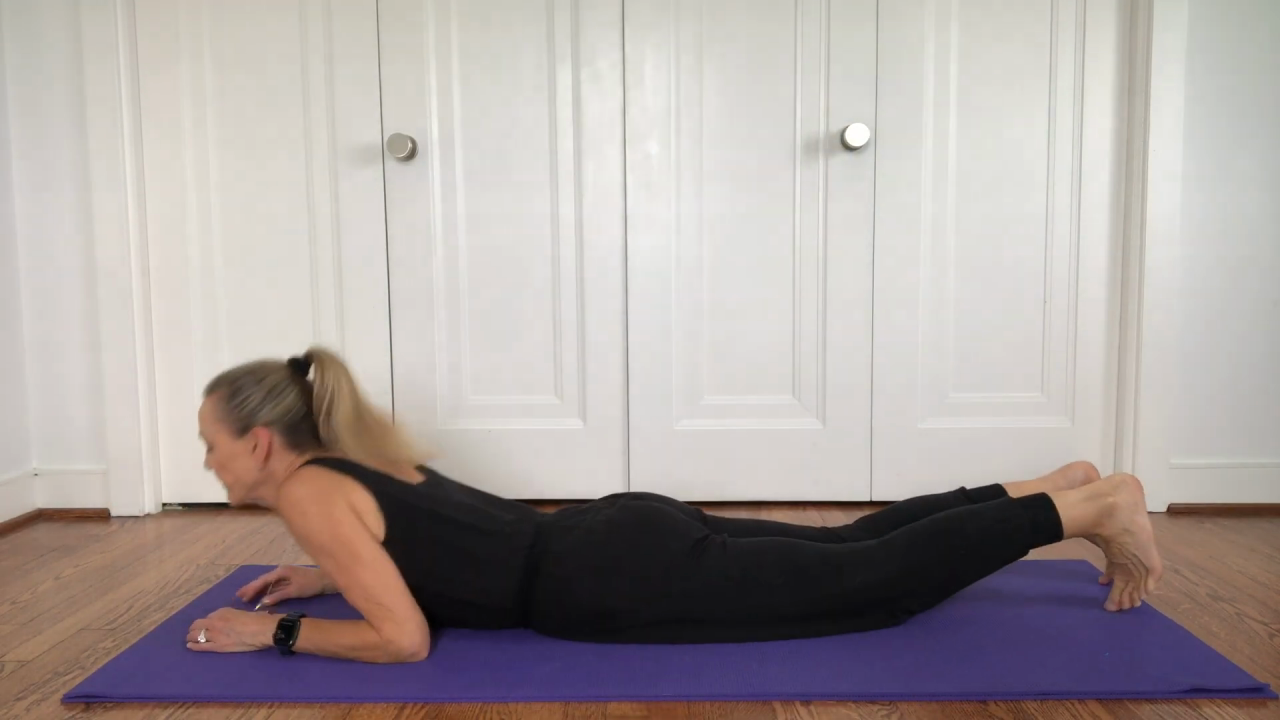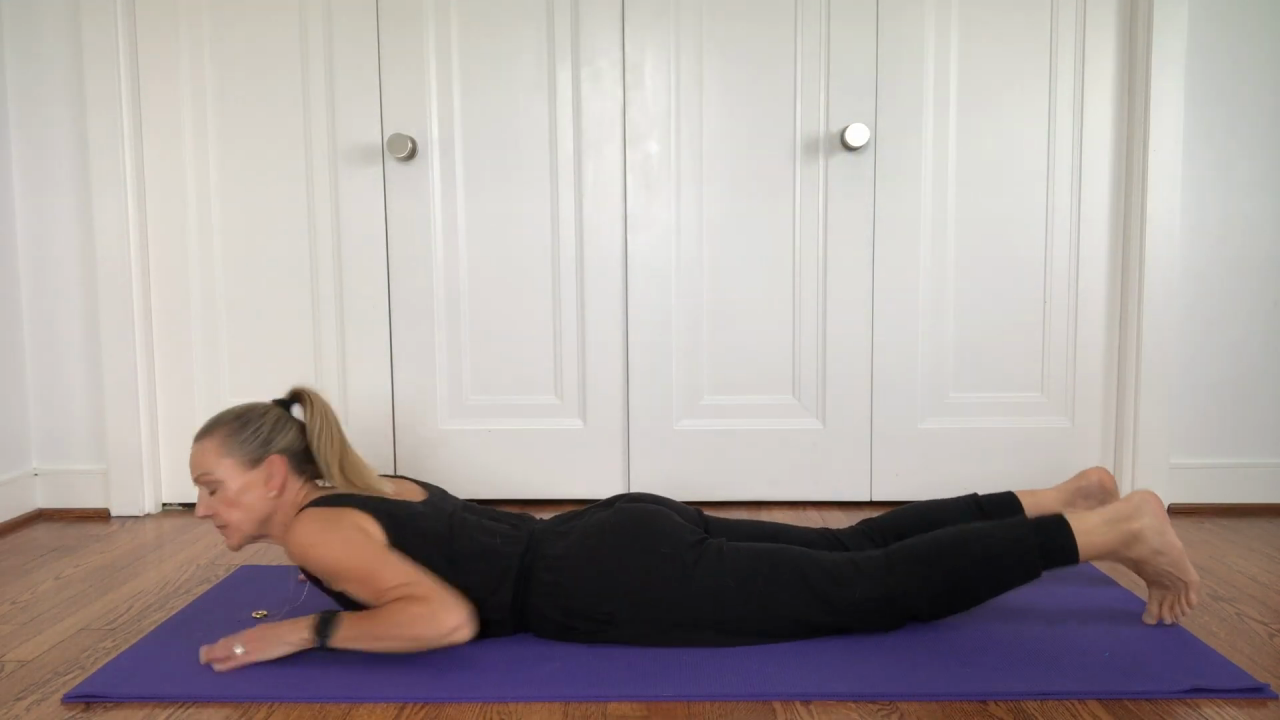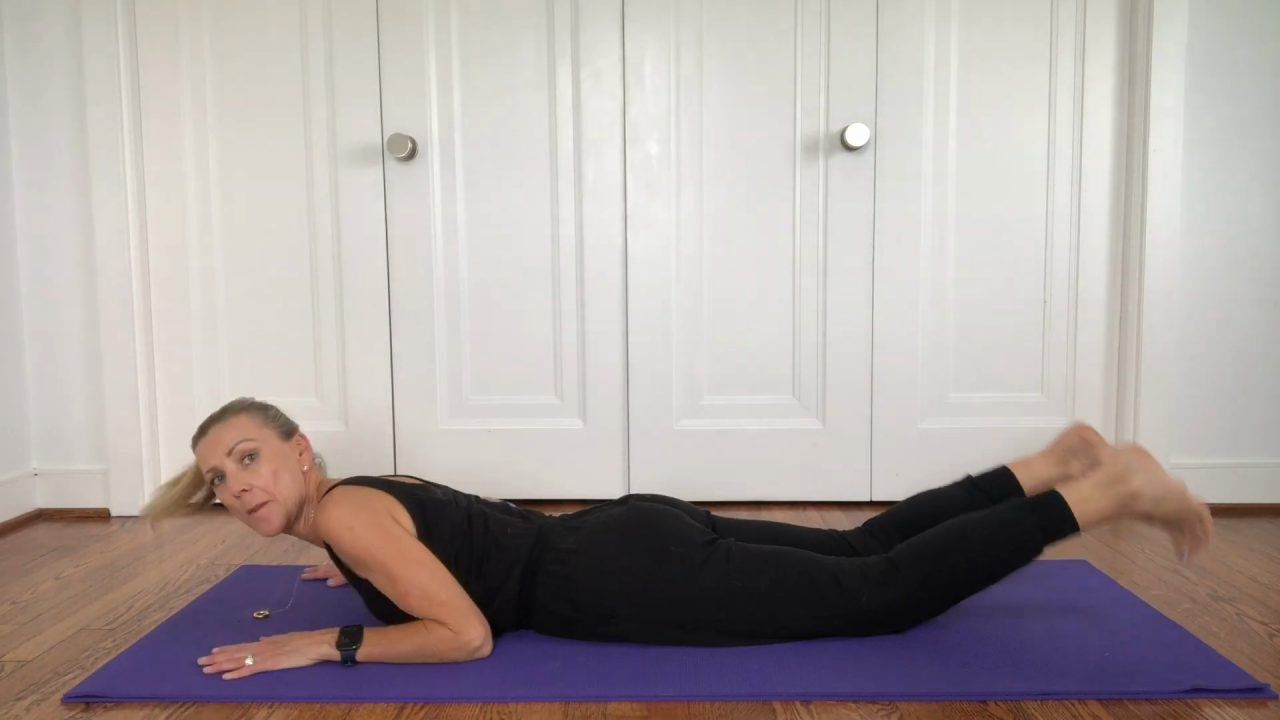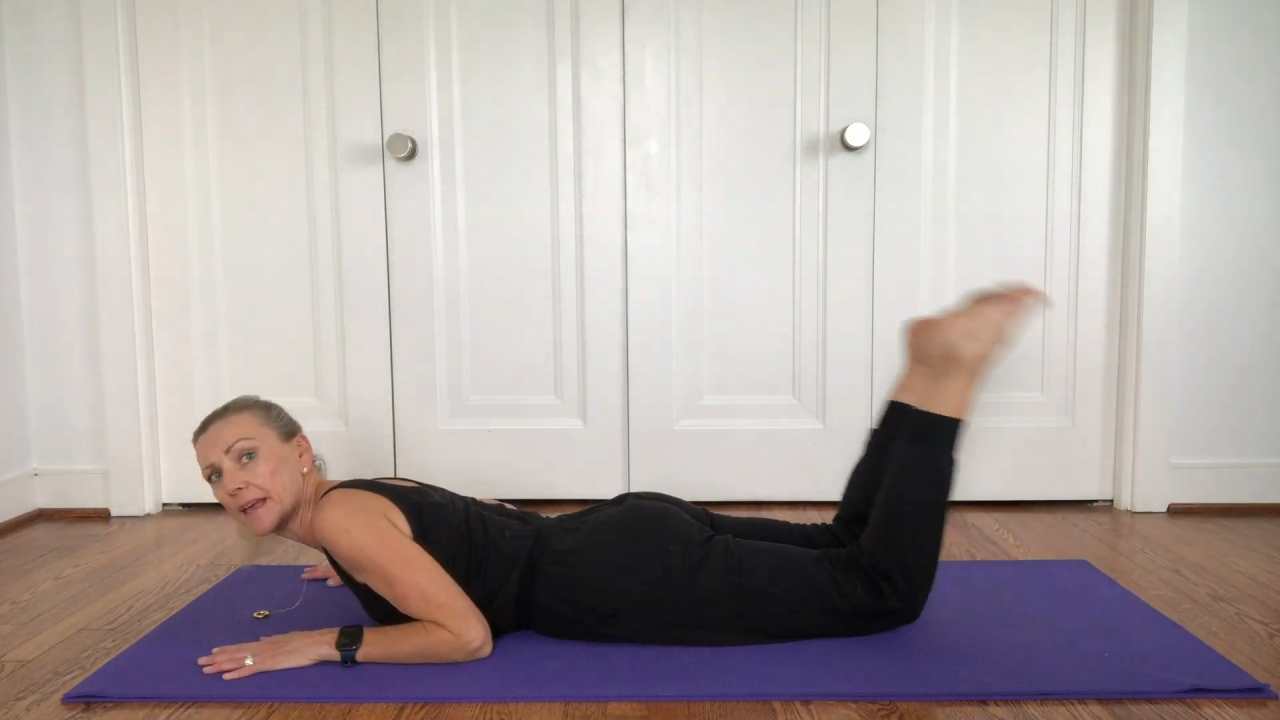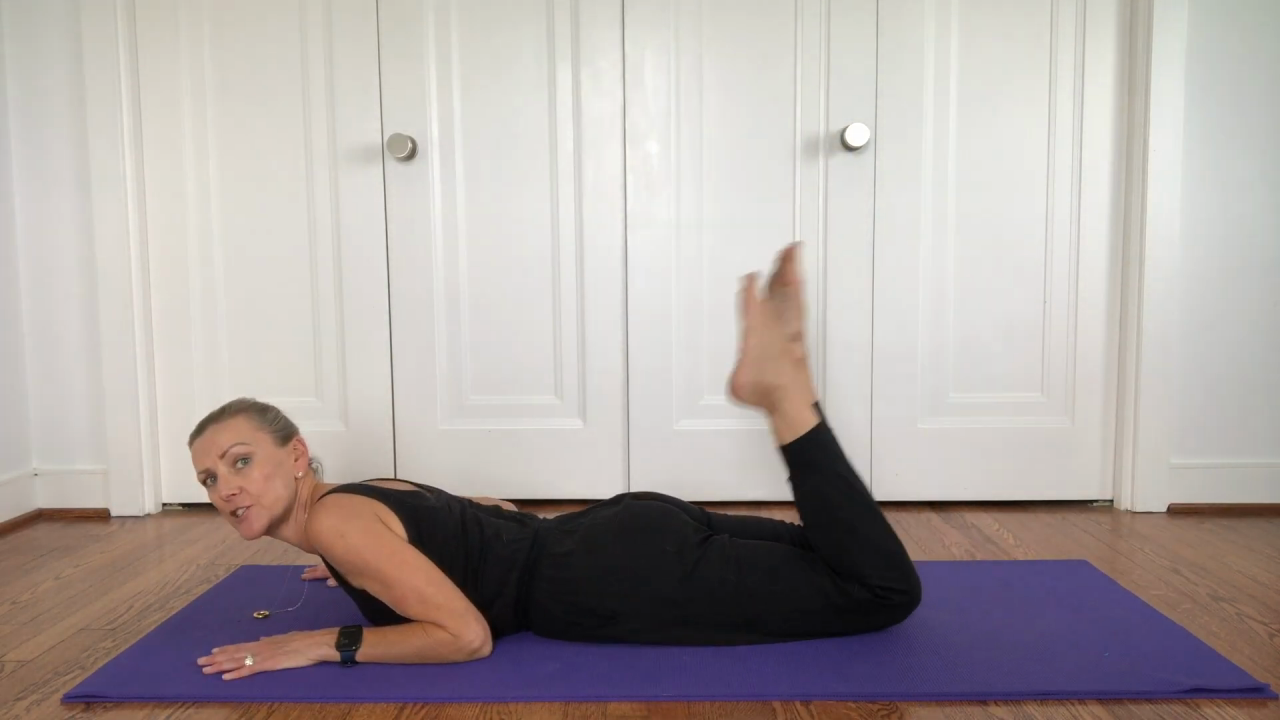
dt=0.3s
person 1, frame 1
left shoulder: (306, 492)
right shoulder: (362, 462)
left elbow: (406, 638)
left wrist: (277, 632)
right wrist: (331, 573)
left hip: (618, 584)
right hip: (622, 535)
left knee: (877, 581)
right knee: (852, 548)
left ankle: (1087, 506)
right ankle: (1047, 489)
person 1, frame 2
left shoulder: (312, 528)
right shoulder: (368, 489)
left elbow: (448, 620)
left wrist: (309, 630)
left hip: (619, 589)
right hip: (628, 537)
left knee: (878, 587)
right knee: (863, 552)
left ankle: (1109, 529)
right ankle: (1062, 500)
person 1, frame 3
left shoulder: (342, 512)
right shoulder: (371, 502)
left elbow: (467, 635)
left wrist: (328, 643)
right wrist: (385, 575)
left hip: (630, 583)
right hip: (636, 543)
left knee: (887, 592)
right knee: (867, 551)
left ankle: (1103, 487)
right ankle: (1049, 471)
person 1, frame 4
left shoulder: (339, 515)
right shoulder: (370, 499)
left elbow: (466, 634)
left wrist: (325, 643)
left hip: (625, 584)
right hip: (627, 538)
left knee: (886, 591)
right knee: (852, 550)
left ankle: (942, 374)
right ankle: (930, 370)
person 1, frame 5
left shoulder: (334, 523)
right shoulder: (363, 496)
left elbow: (467, 636)
left wrist: (322, 643)
left hip: (624, 584)
right hip: (625, 538)
left knee: (887, 590)
left ankle: (781, 384)
